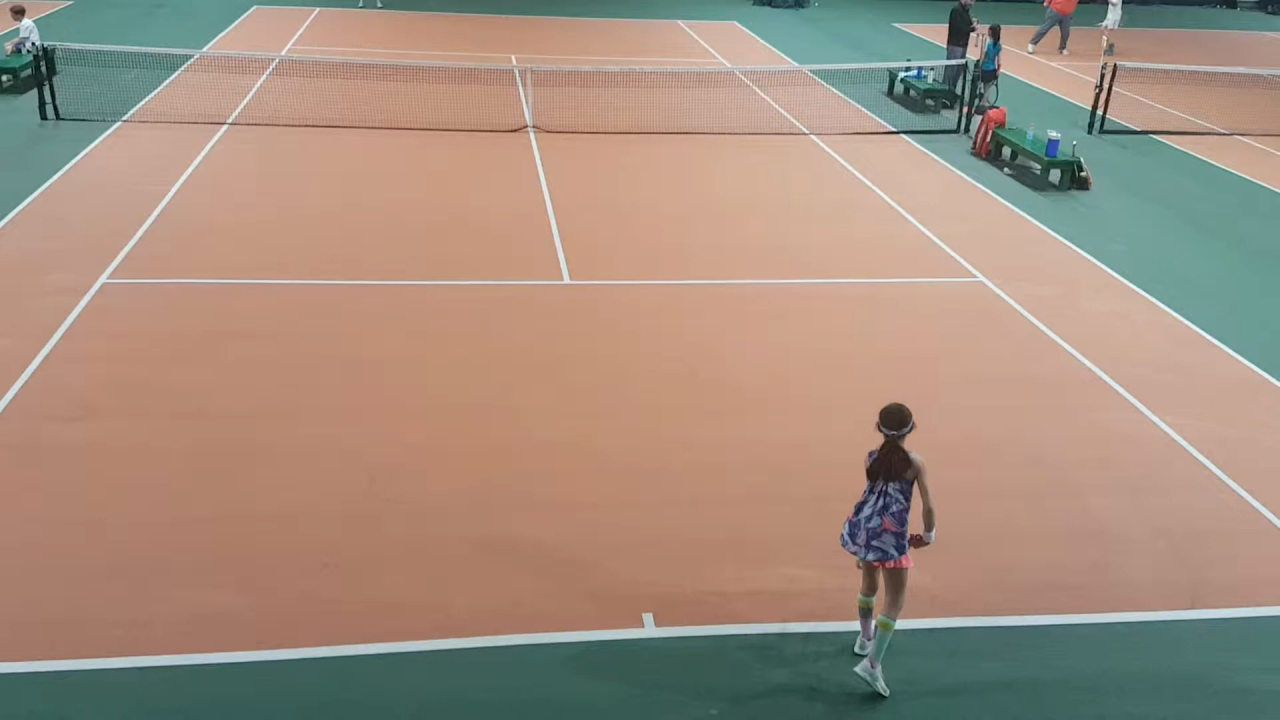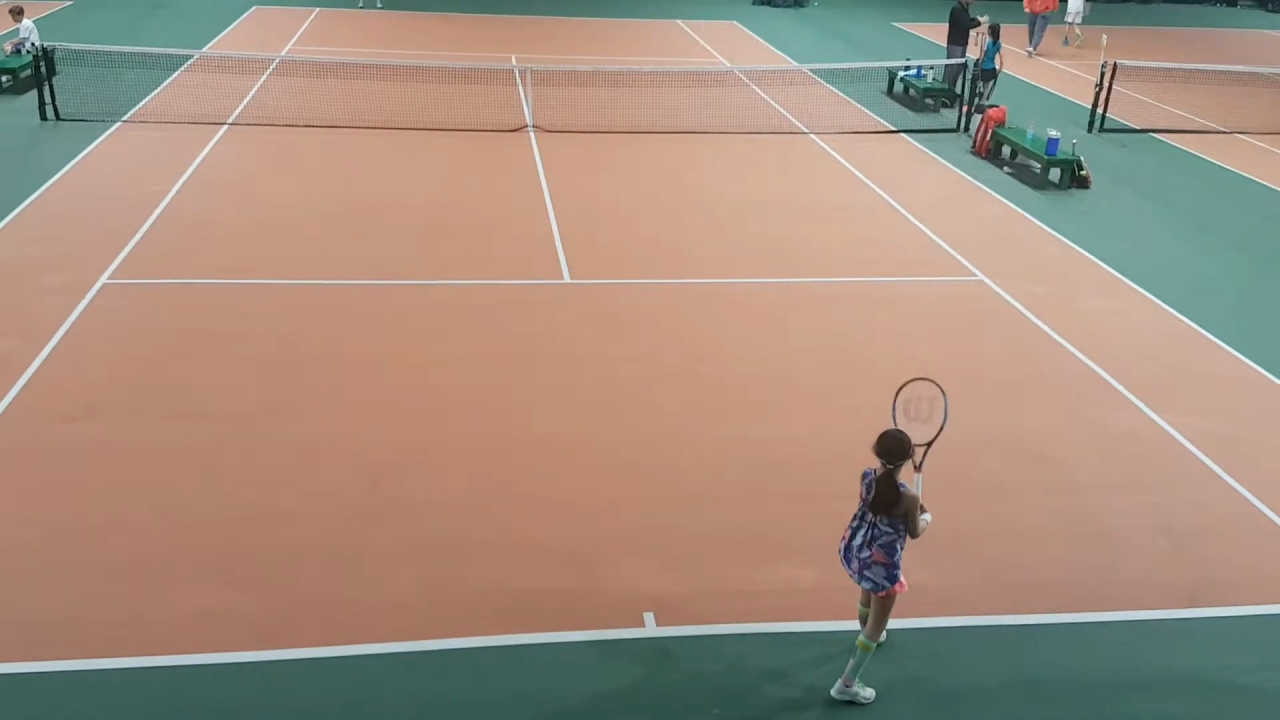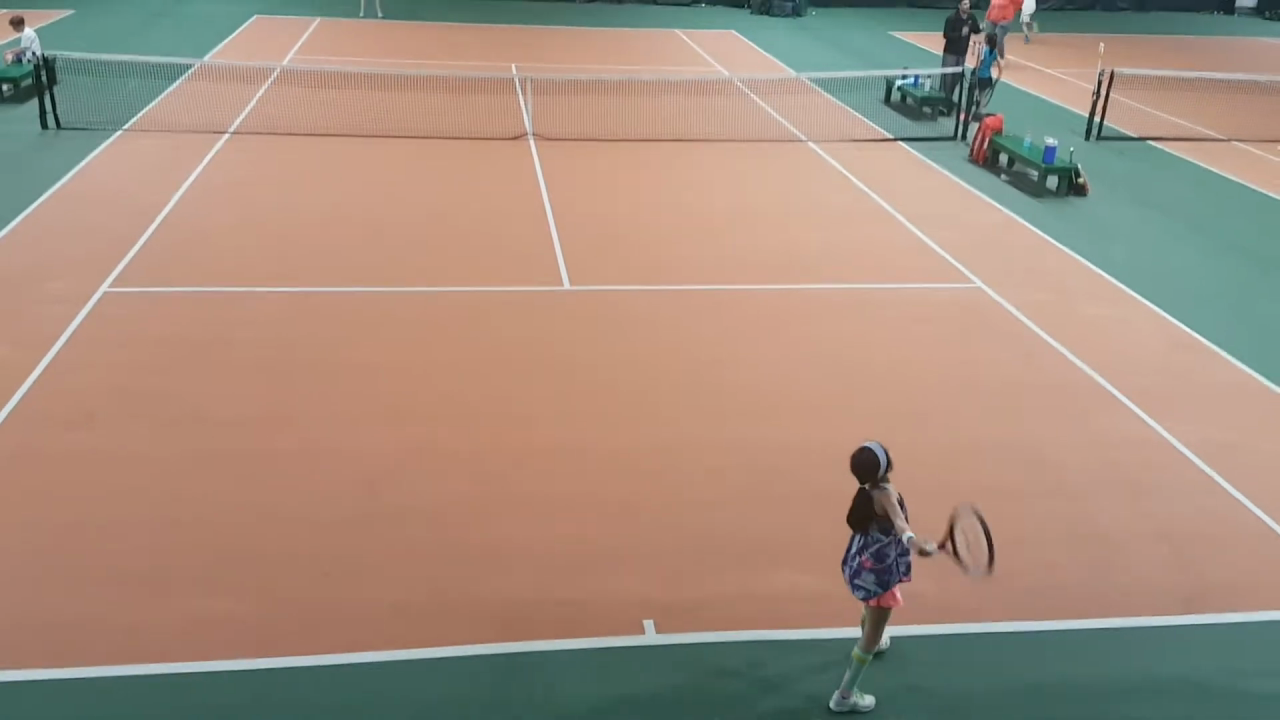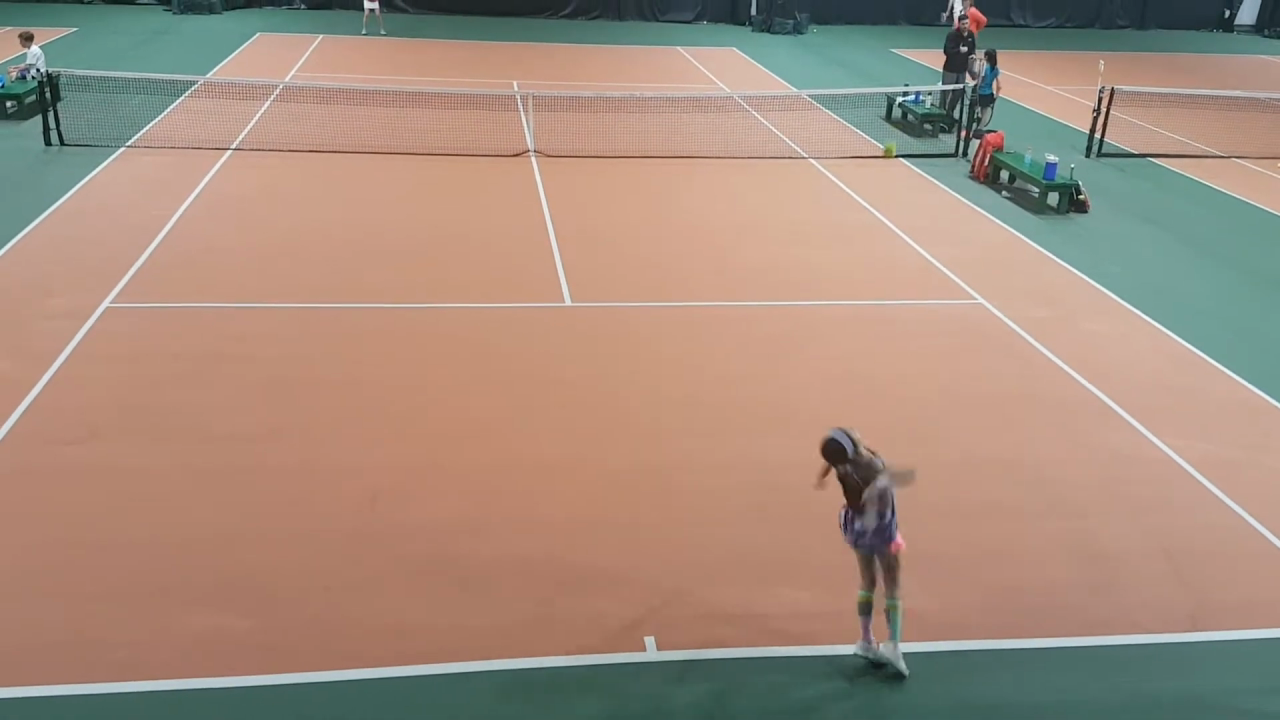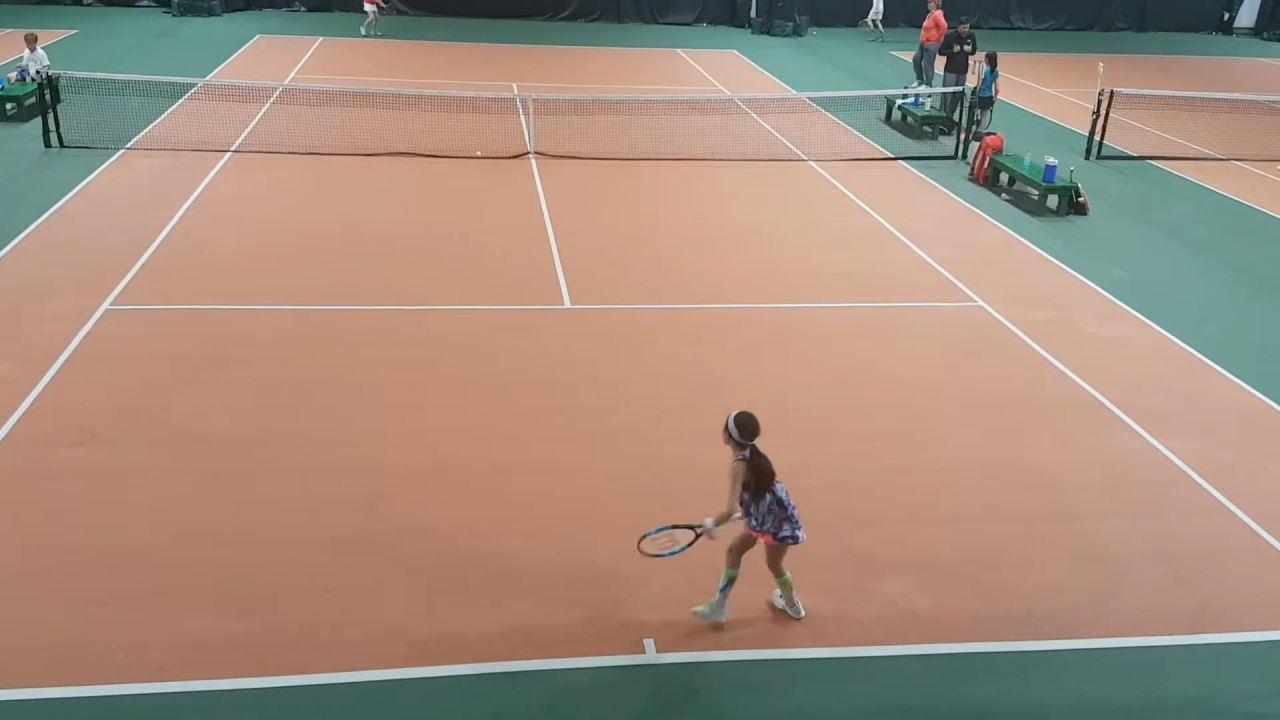
dt=1s
person 1, frame 1
left shoulder: (871, 459)
right shoulder: (915, 462)
right elbow: (928, 506)
right wrist: (929, 535)
left hip: (861, 526)
right hip: (888, 534)
left knee: (869, 583)
right knee: (894, 600)
left ankle: (866, 637)
right ankle: (872, 663)
person 1, frame 2
left shoulder: (867, 477)
right shoulder: (909, 497)
right elbow: (914, 533)
right wrist: (926, 517)
left hip: (854, 548)
right hip: (881, 561)
left knee: (869, 593)
right knee: (878, 622)
left ankle: (868, 637)
right ankle: (847, 683)
person 1, frame 3
left shoulder: (867, 491)
right shoulder: (885, 494)
right elbow: (899, 523)
right wrist: (915, 541)
left hip: (859, 564)
right hip: (878, 572)
left knee: (873, 608)
right knee: (874, 630)
left ankle: (871, 643)
right ankle: (845, 695)
person 1, frame 4
left shoulder: (842, 464)
right shoulder: (867, 464)
left wrist: (823, 475)
left hip: (858, 529)
right hip: (878, 534)
left knee: (868, 583)
right knee: (893, 589)
left ankle: (866, 642)
right ankle: (893, 649)
person 1, frame 5
left shoulder: (740, 466)
right shoulder: (752, 455)
left elbow: (731, 509)
left wrist: (710, 525)
left hip: (777, 522)
right hip: (764, 517)
left knee: (773, 564)
right knee: (733, 551)
left ankle: (793, 605)
right ankle: (718, 606)
